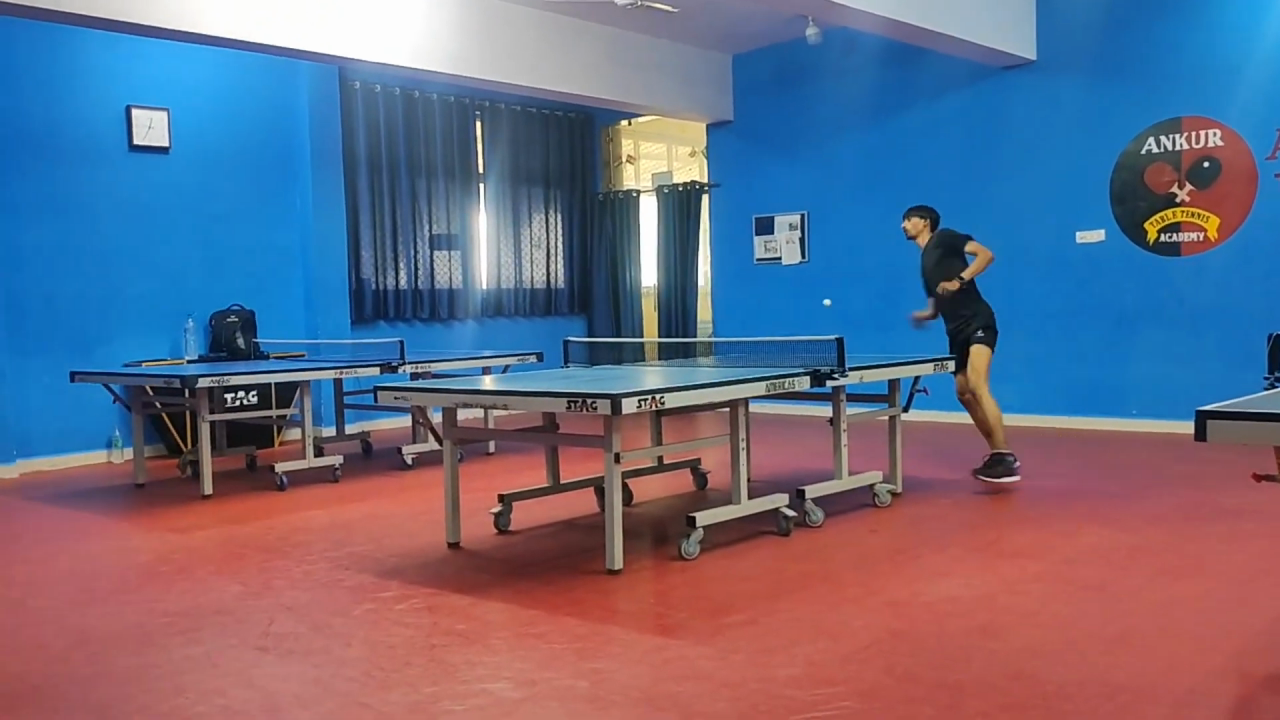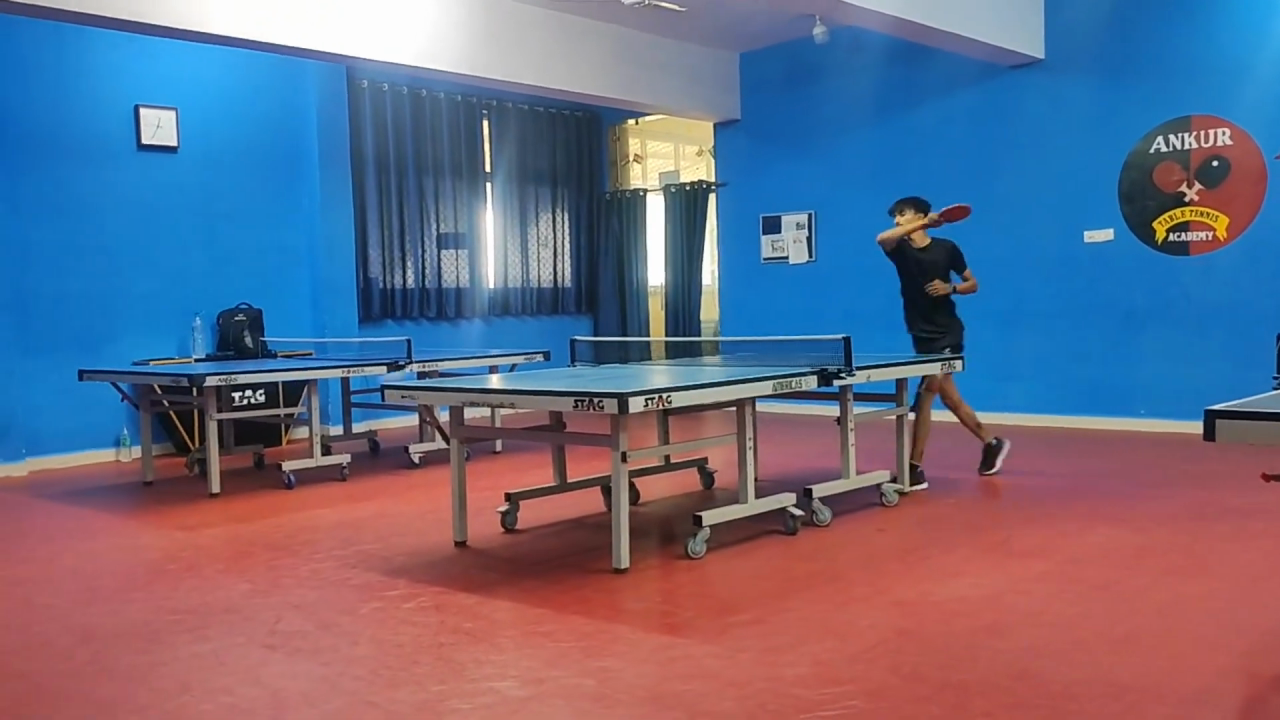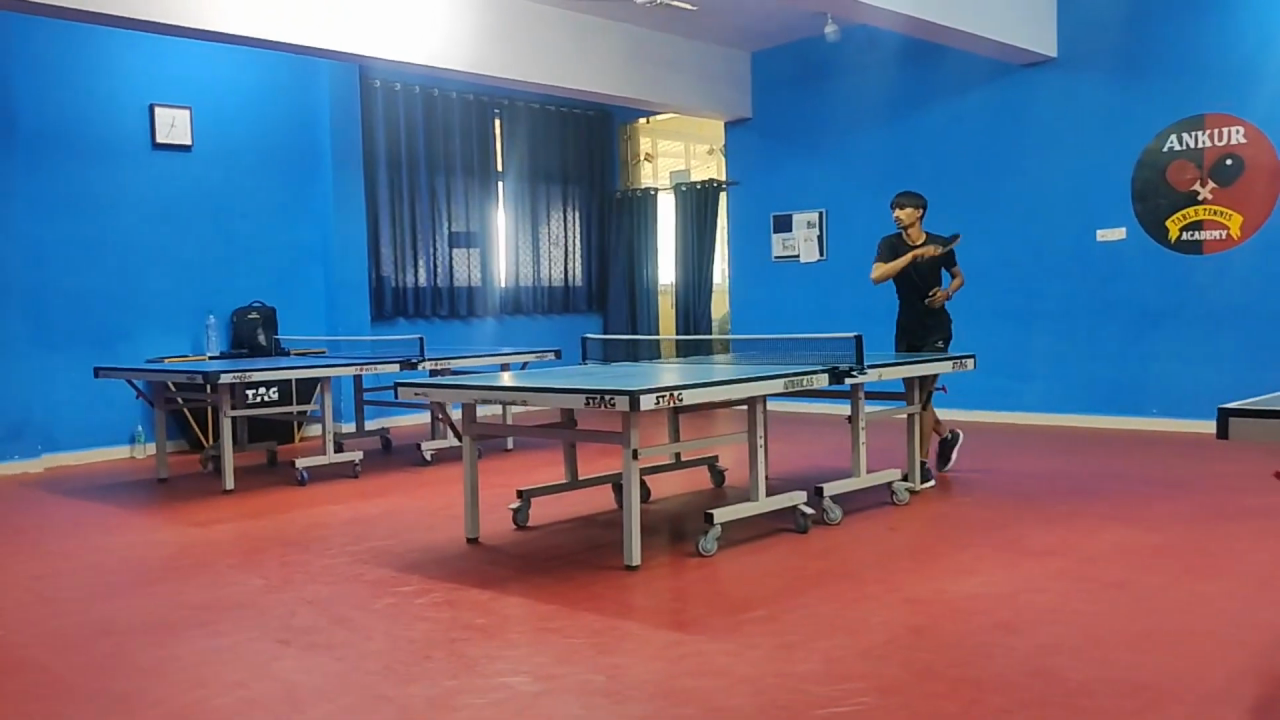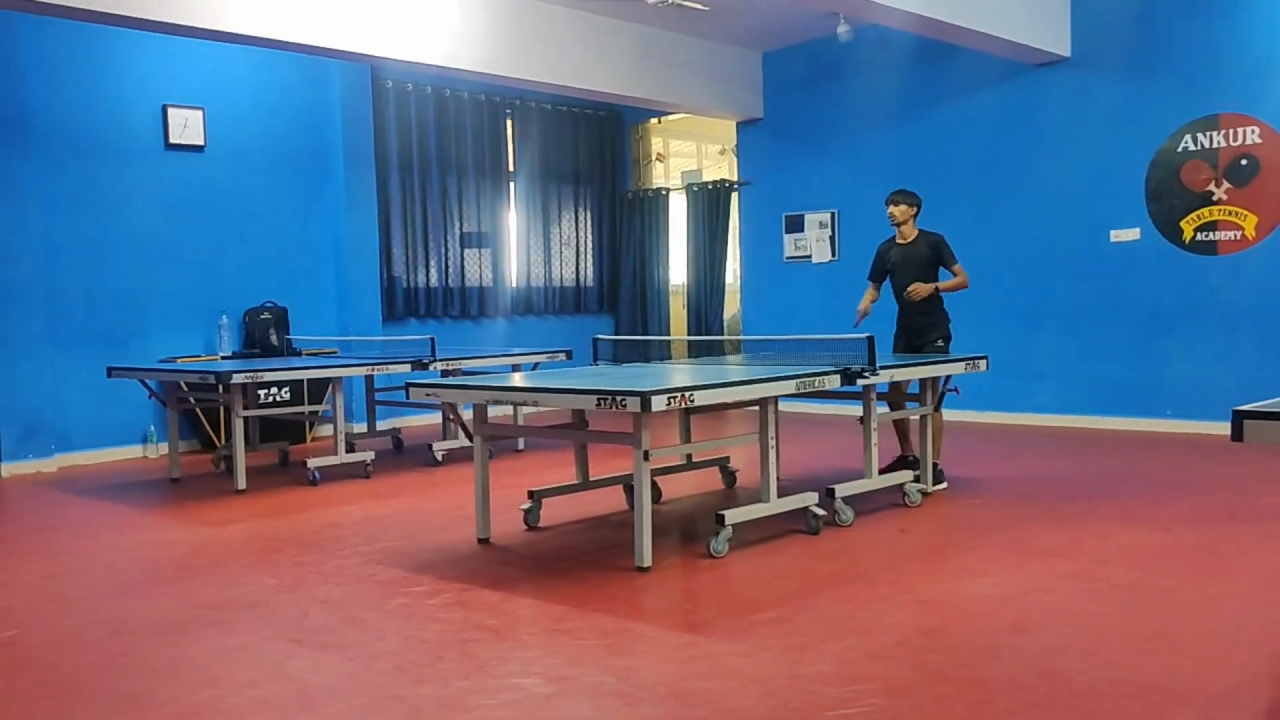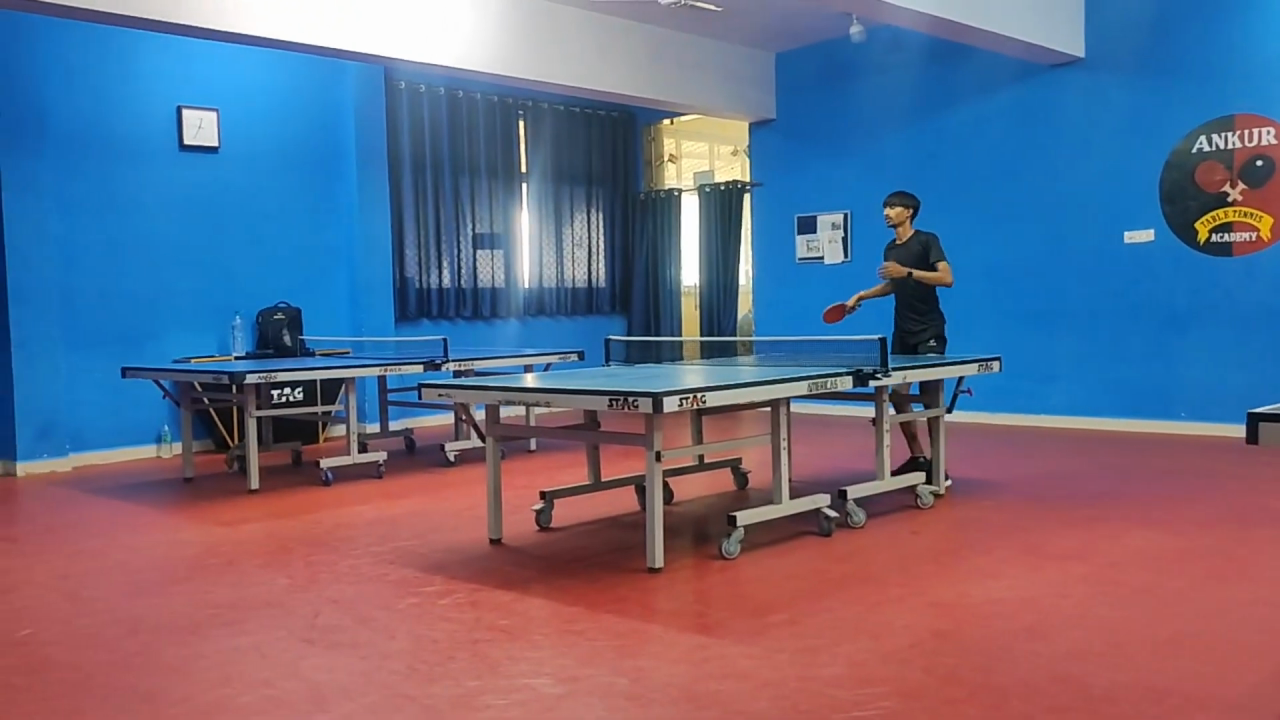
dt=0.2s
person 1, frame 1
left shoulder: (944, 237)
right shoulder: (925, 259)
left elbow: (986, 255)
right elbow: (935, 308)
left wrist: (959, 280)
right wrist: (924, 315)
left hip: (977, 322)
right hip: (957, 328)
left knee: (976, 385)
right knee: (965, 394)
left ankle: (1003, 457)
right ankle: (1000, 456)
person 1, frame 2
left shoulder: (947, 248)
right shoulder: (898, 248)
left elbow: (972, 284)
right elbow: (882, 238)
left wrist: (951, 288)
right wrist: (920, 223)
left hip: (945, 333)
right hip: (920, 334)
left knee: (925, 393)
right knee: (948, 397)
left ankle: (914, 467)
right ankle: (991, 443)
person 1, frame 3
left shoulder: (940, 245)
right shoulder: (890, 244)
left elbow: (959, 277)
right elbow: (876, 277)
left wrist: (947, 292)
right wrist: (913, 254)
left hip: (936, 329)
right hip: (906, 330)
left knee: (922, 394)
left ankle: (923, 465)
right ankle: (946, 436)
person 1, frame 4
left shoulder: (934, 241)
right shoulder: (885, 249)
left elbow: (963, 280)
right elbow: (873, 288)
left wrist: (932, 287)
right wrist: (865, 304)
left hip: (935, 330)
right hip: (905, 331)
left knee: (931, 398)
right knee: (894, 395)
left ankle: (935, 467)
right ankle: (908, 456)
person 1, frame 5
left shoulder: (927, 240)
right shoulder: (890, 249)
left elbow: (947, 278)
left wrist: (908, 272)
right wrist: (859, 296)
left hip: (929, 329)
right hip: (902, 332)
left knee: (930, 396)
right knee: (898, 396)
right ankle: (918, 458)
